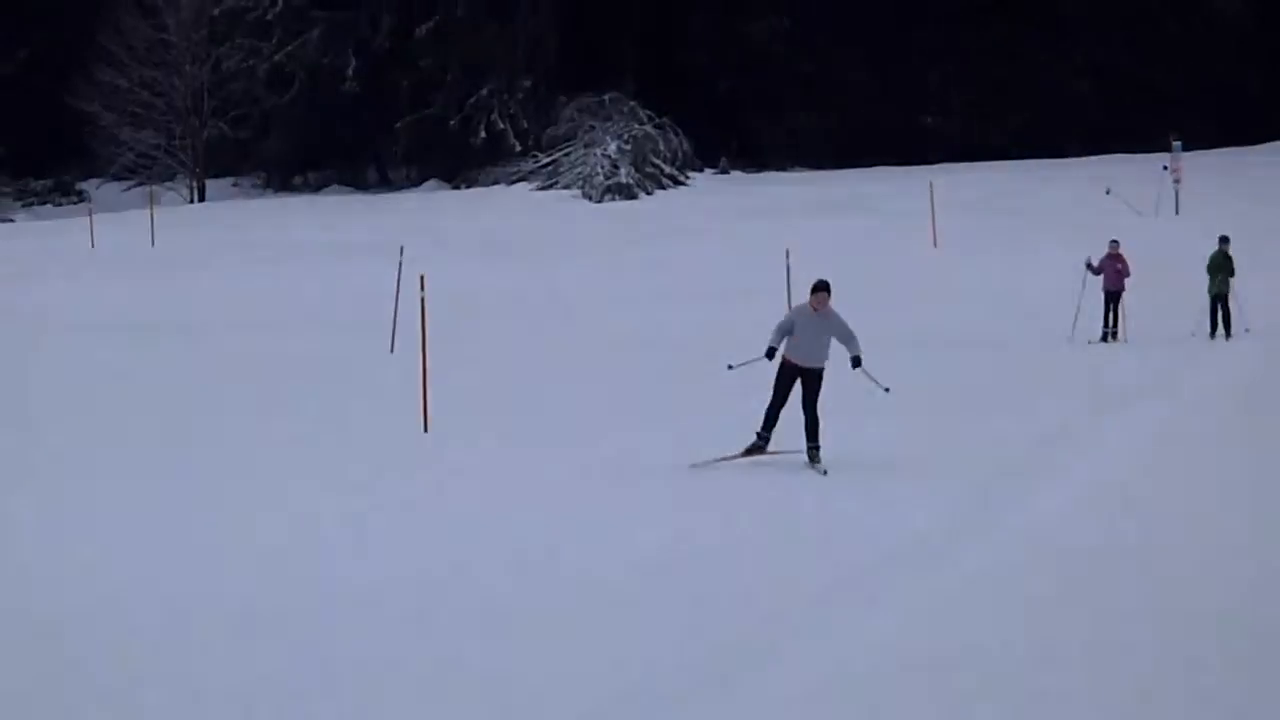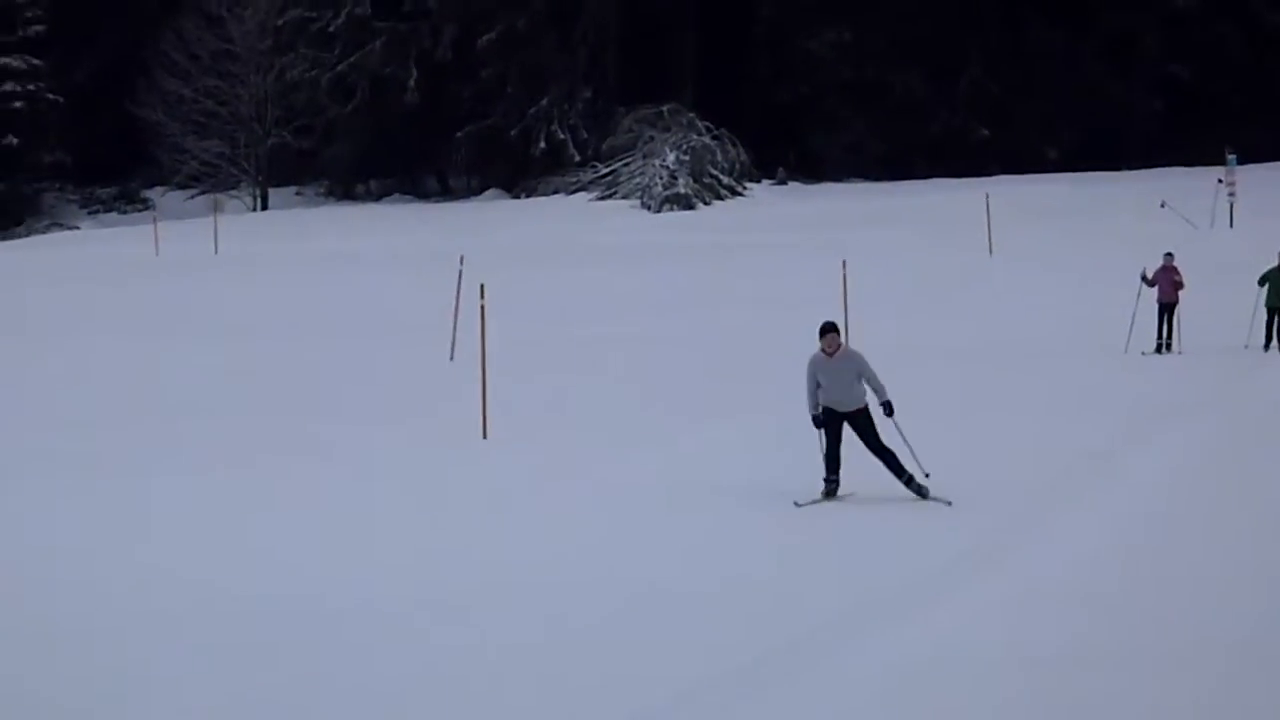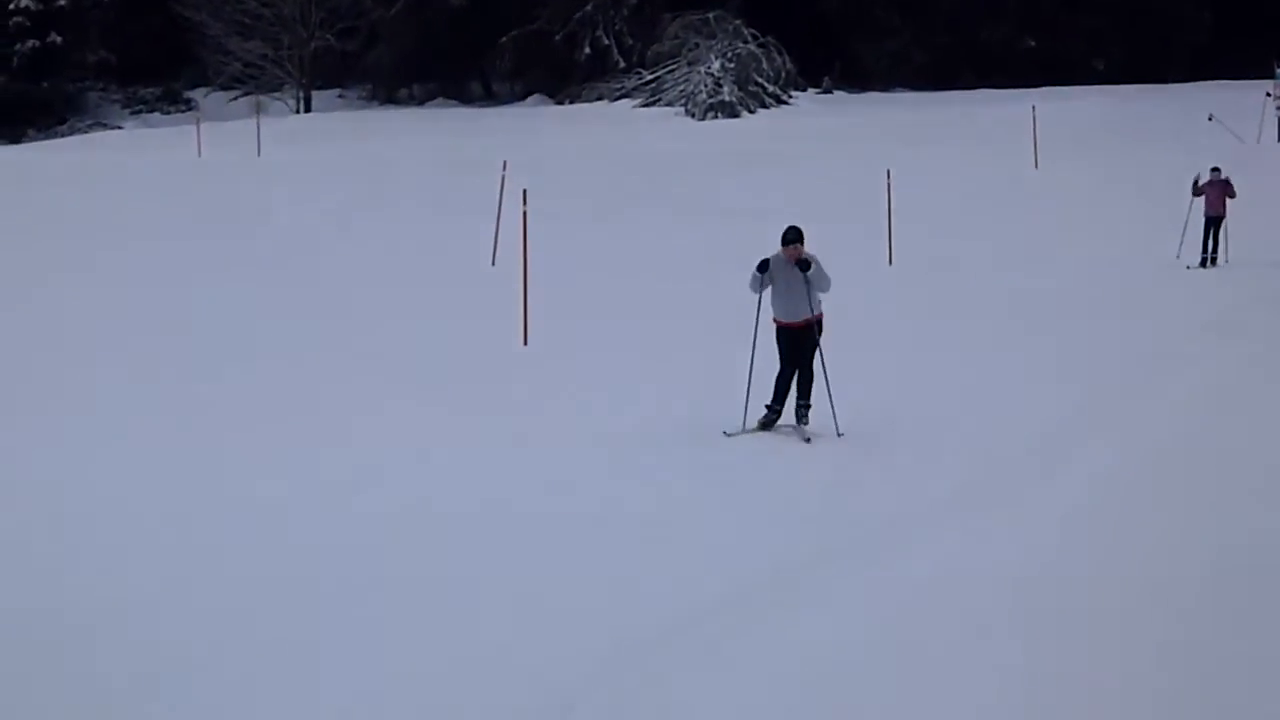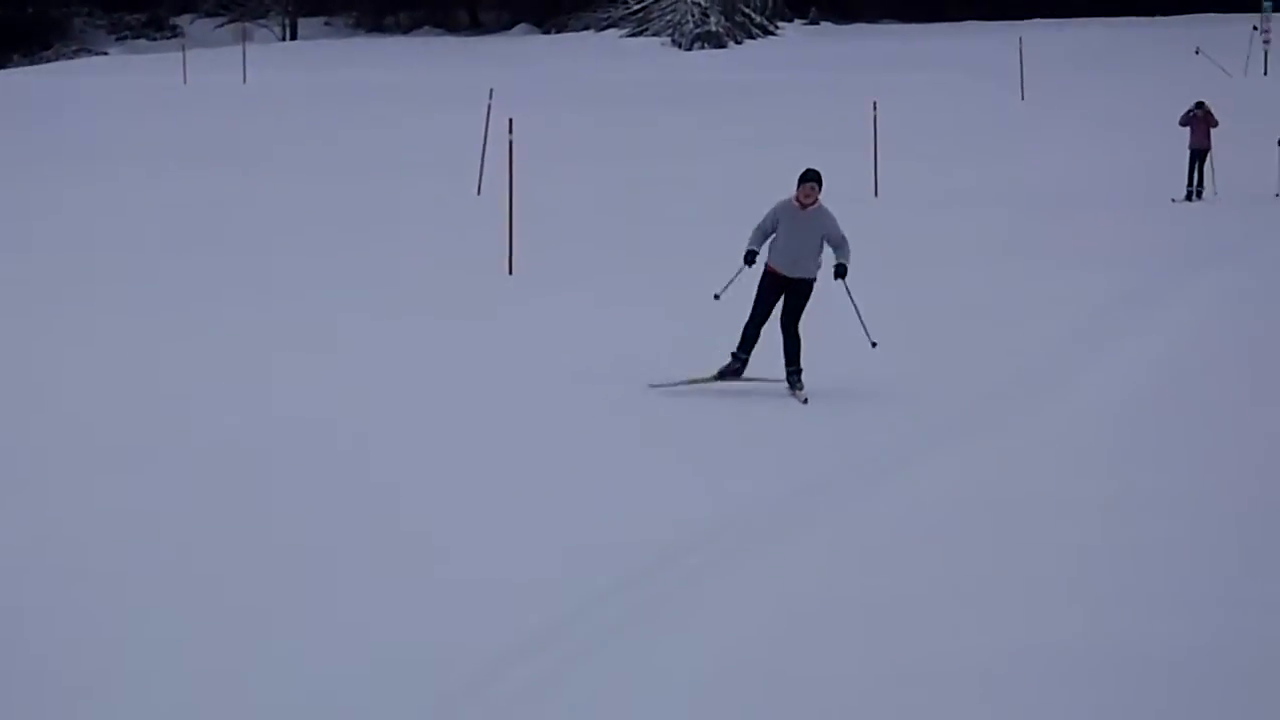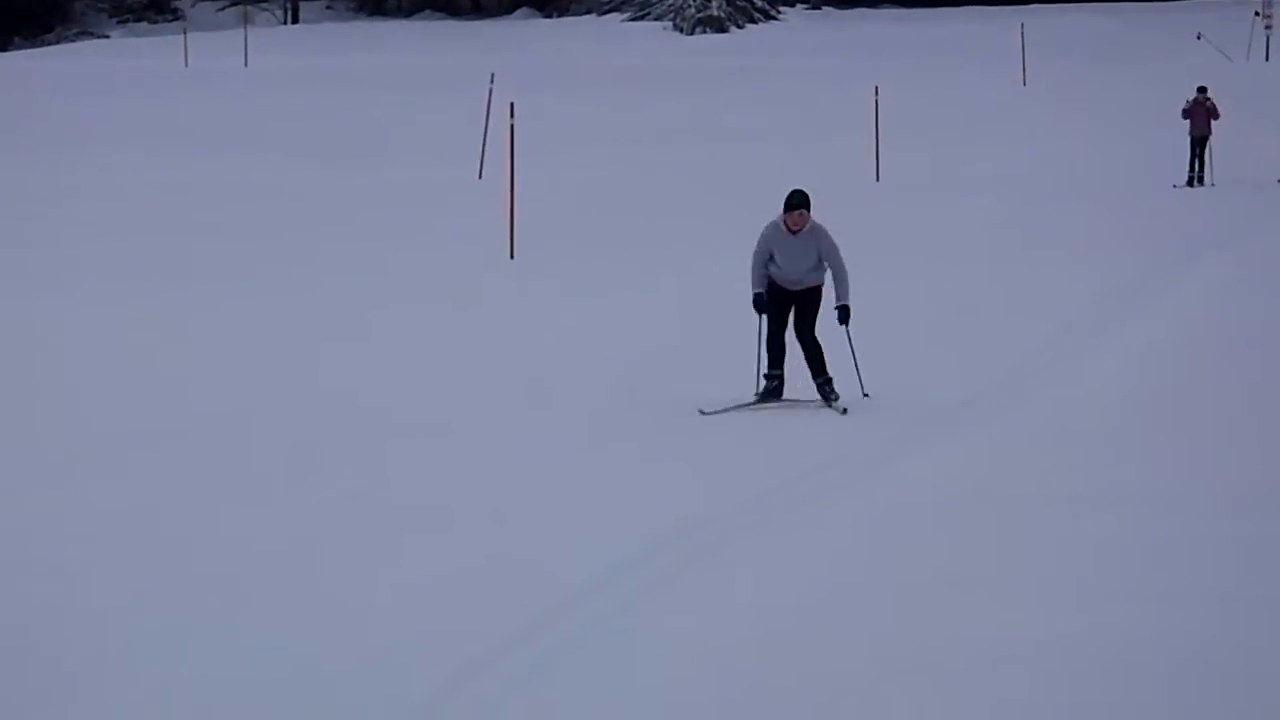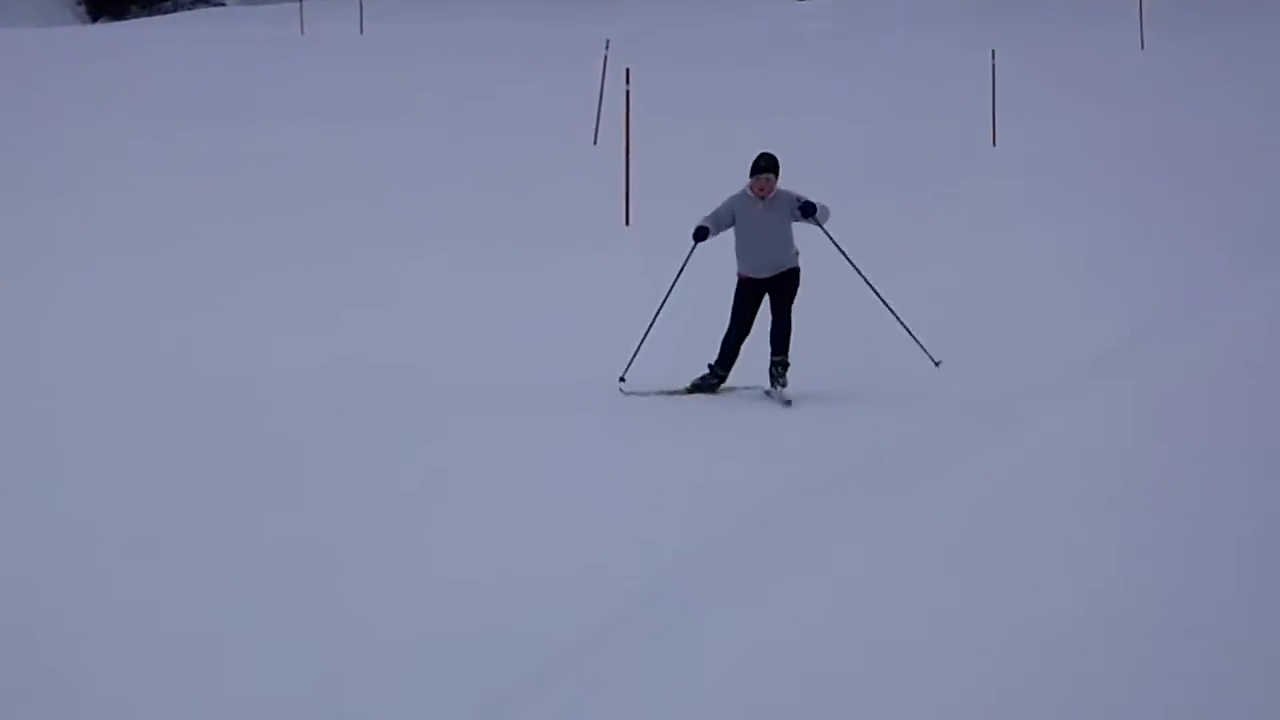
dt=0.7s
person 1, frame 1
left shoulder: (833, 318)
right shoulder: (799, 311)
left elbow: (848, 337)
right elbow: (782, 328)
left wrist: (855, 354)
right wrist: (773, 346)
left hip: (814, 369)
right hip: (790, 363)
left knee: (809, 409)
right knee: (777, 401)
person 1, frame 2
left shoulder: (853, 356)
right shoulder: (815, 361)
left elbow: (870, 378)
right elbow: (812, 388)
left wrist: (884, 399)
right wrist: (814, 412)
left hip: (858, 408)
right hip: (830, 410)
left knee: (876, 445)
right knee: (833, 443)
left ankle: (907, 479)
right ankle: (831, 483)
person 1, frame 3
left shoulder: (810, 260)
right shoulder: (773, 263)
left elbow: (825, 286)
right elbow: (755, 287)
left wrist: (809, 269)
right wrist: (759, 271)
left hip: (811, 321)
right hip: (785, 324)
left knee: (805, 364)
right knee: (788, 367)
left ankle: (802, 408)
right ankle: (773, 411)
person 1, frame 4
left shoulder: (825, 217)
right shoulder: (782, 208)
left elbow: (840, 243)
right elbow: (762, 230)
left wrist: (842, 262)
right wrist: (752, 249)
left hip: (804, 279)
right hip: (774, 272)
left knee: (789, 324)
right knee: (757, 317)
left ankle: (793, 372)
right ankle: (739, 361)
person 1, frame 5
left shoulder: (819, 234)
right shoulder: (772, 231)
left elbow: (837, 266)
right elbow: (759, 261)
left wrist: (843, 302)
right wrist: (757, 291)
left hip: (809, 288)
right hip: (777, 287)
left knee: (805, 334)
right knee: (775, 330)
left ankle: (824, 384)
right ankle: (774, 382)
person 1, frame 6
left shoulder: (787, 200)
right shoulder: (737, 202)
left elbow: (822, 213)
right elbow: (716, 220)
left wrist: (812, 209)
right wrist: (703, 228)
left hip: (785, 272)
right hip: (750, 277)
left knee: (781, 313)
right knee: (738, 328)
left ankle: (779, 366)
right ankle: (718, 373)
